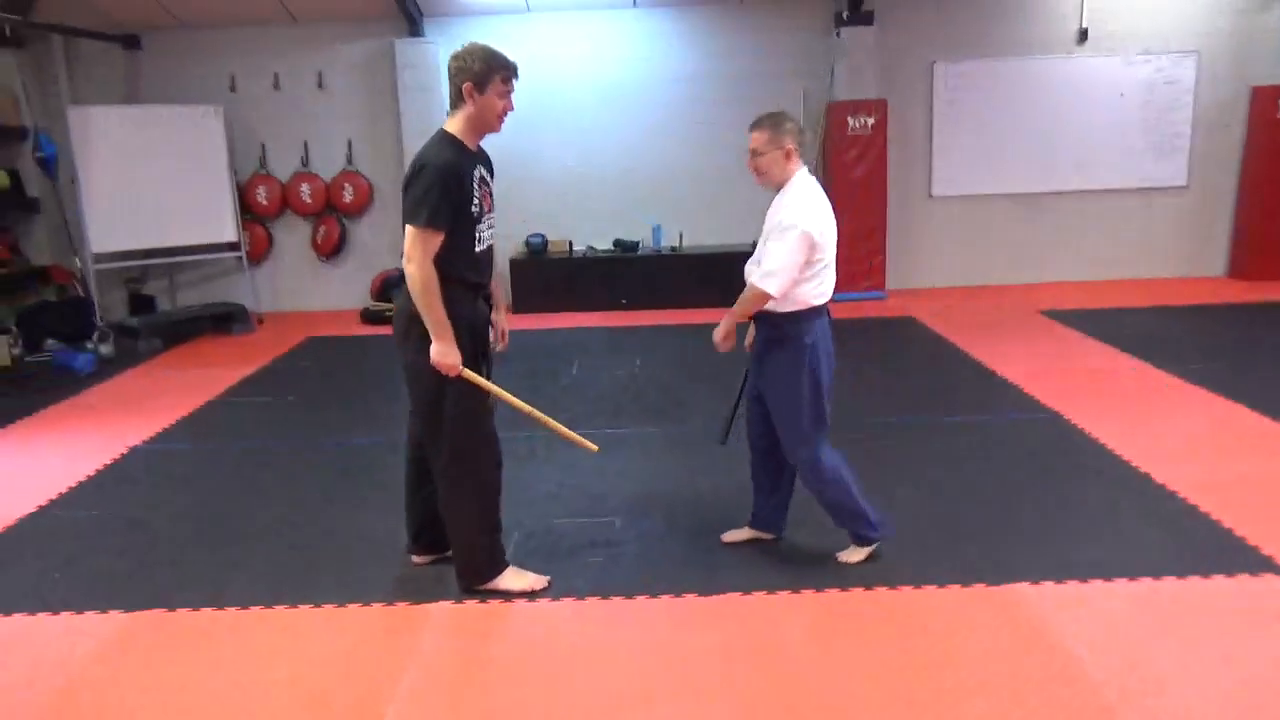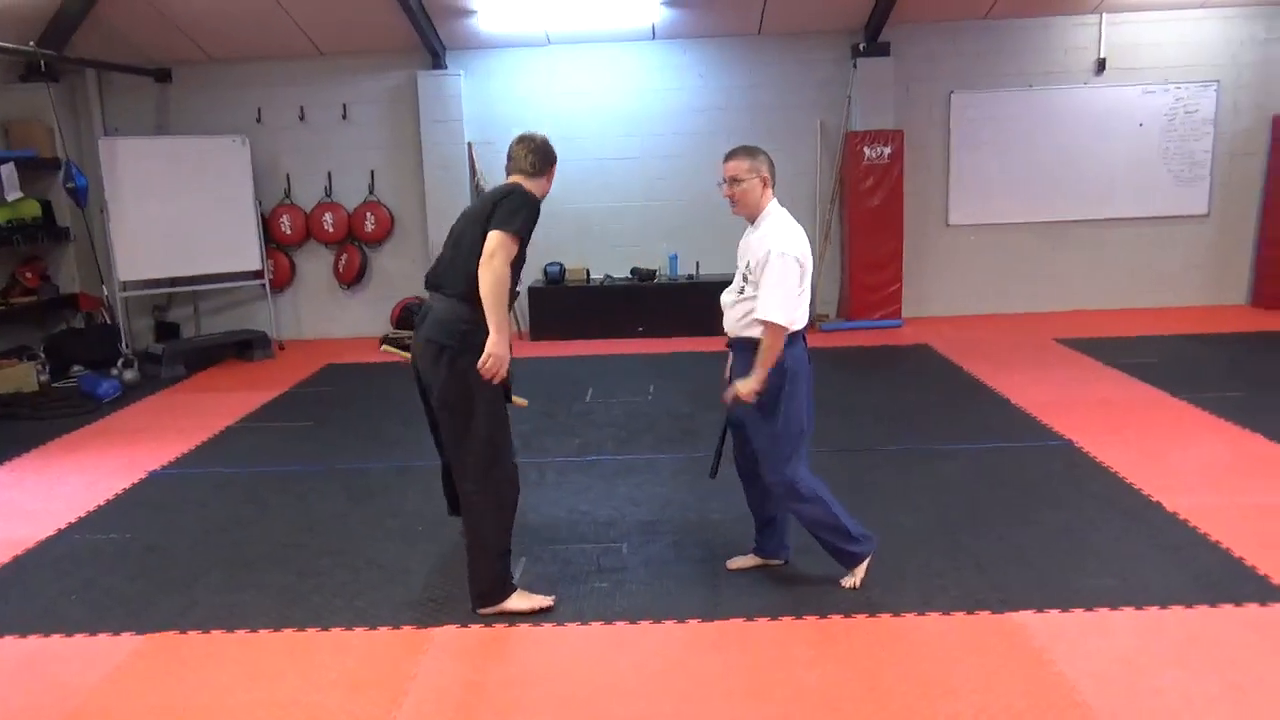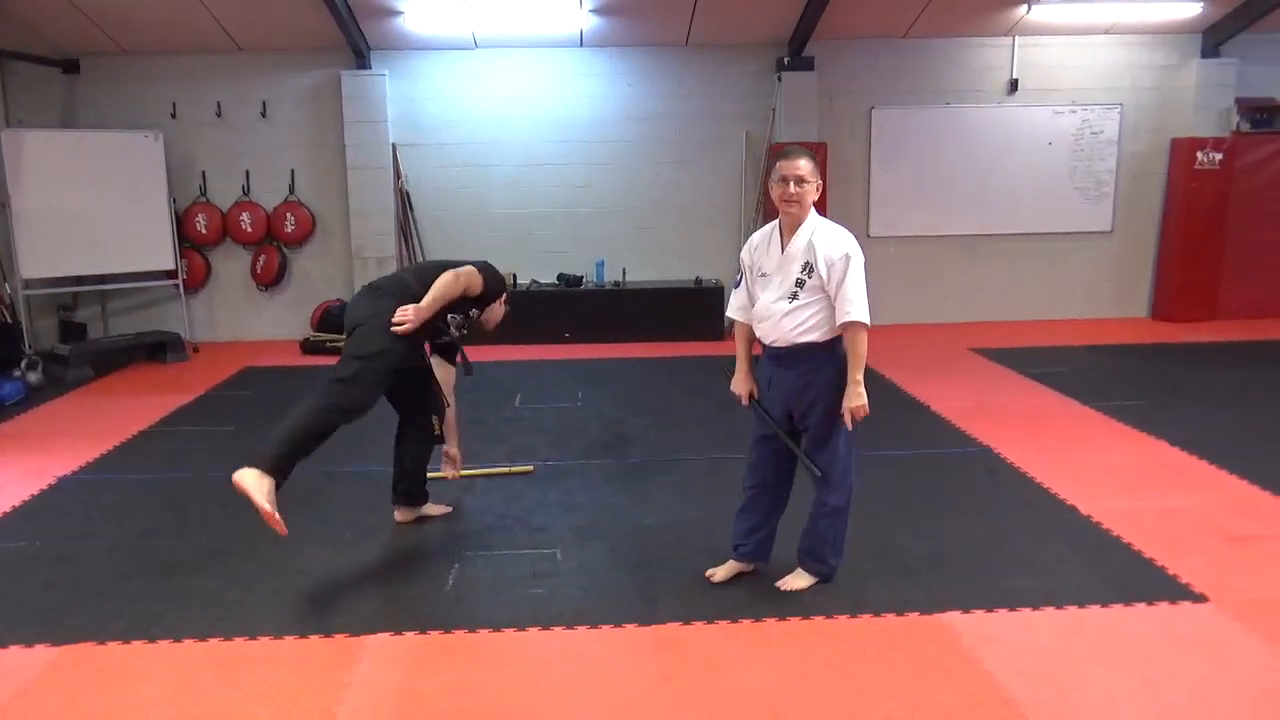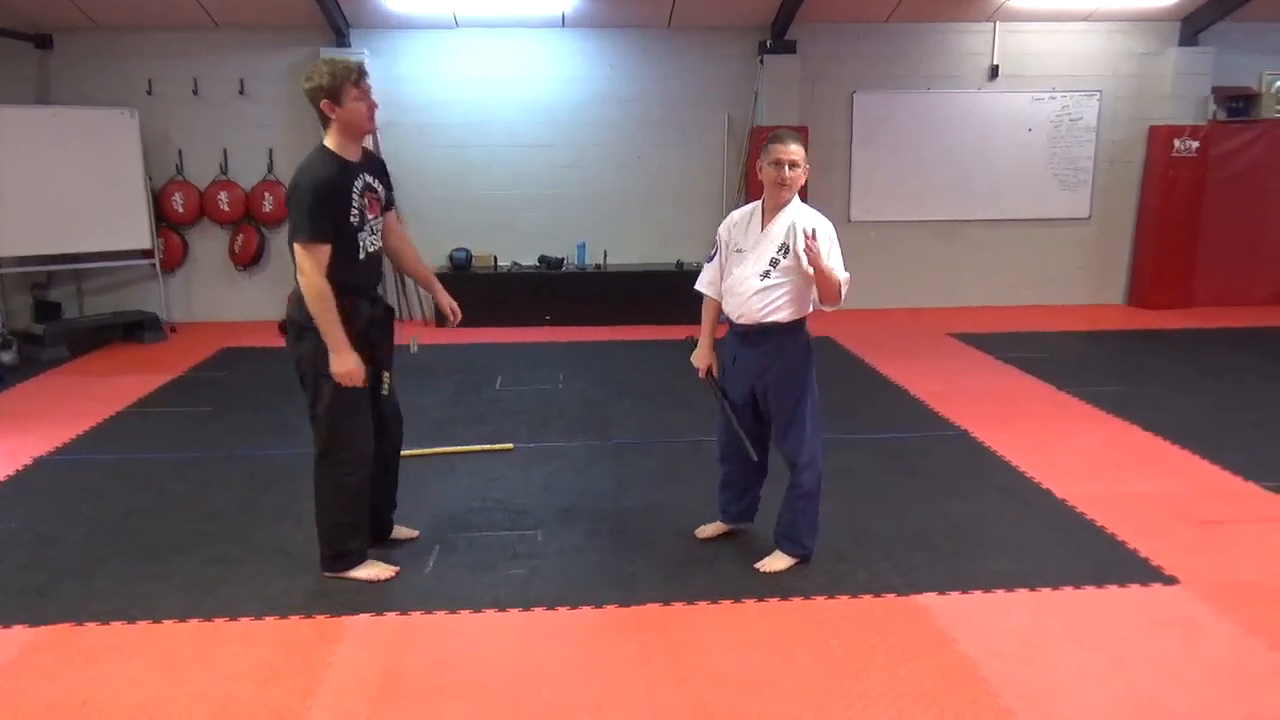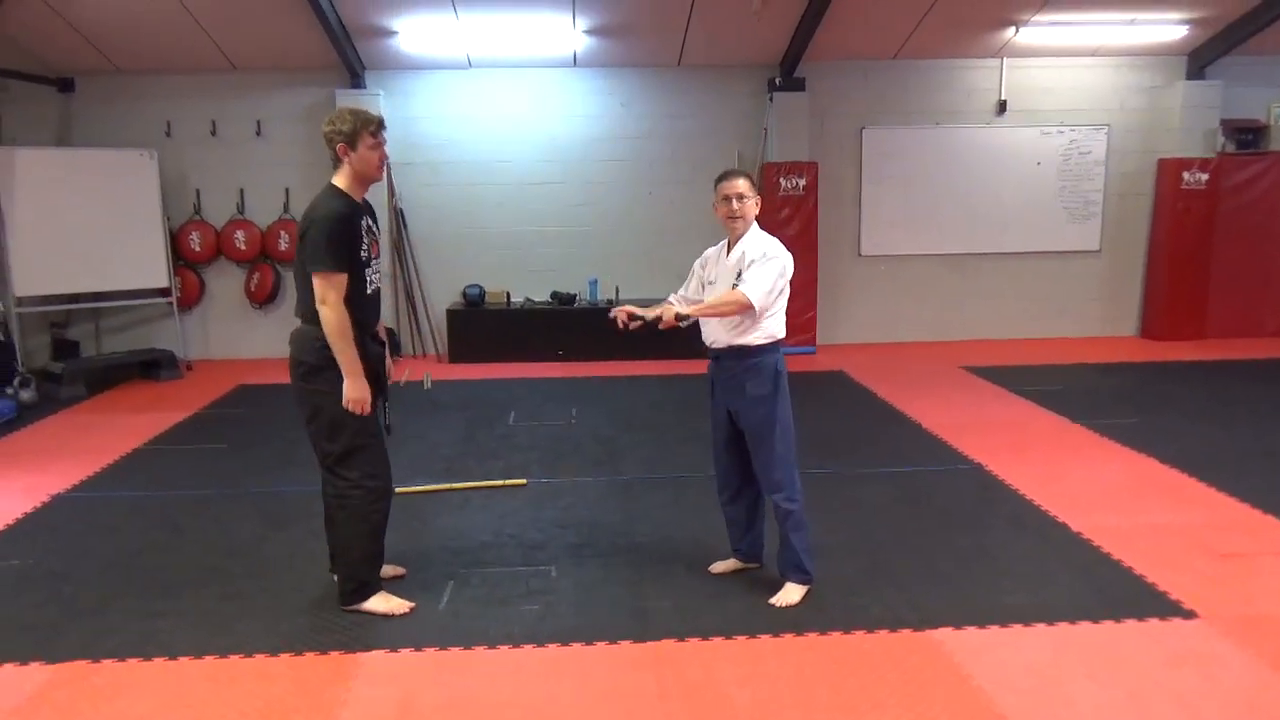
dt=1s
person 1, frame 1
left shoulder: (477, 159)
right shoulder: (439, 165)
right elbow: (417, 259)
left wrist: (495, 308)
right wrist: (440, 339)
left hip: (462, 316)
right hip: (437, 322)
left knee: (434, 434)
right knee: (468, 444)
left ankle: (429, 540)
right ankle: (483, 565)
person 1, frame 2
left shoulder: (490, 203)
right shoulder: (523, 202)
right elbow: (494, 259)
right wrist: (499, 336)
left hip: (433, 336)
right hip: (458, 340)
left knee: (462, 440)
right knee: (492, 463)
left ankle: (465, 504)
right ankle: (493, 590)
person 1, frame 3
left shoulder: (454, 324)
right shoulder: (490, 282)
left elbow: (440, 391)
right elbow: (458, 279)
left wrist: (449, 443)
right wrist: (424, 311)
left hip: (387, 326)
right hip: (377, 316)
left knee: (427, 406)
right knee: (346, 394)
left ankle: (410, 501)
right ankle: (262, 472)
person 1, frame 4
left shoulder: (371, 165)
right shoulder: (316, 180)
left elbow: (392, 235)
right elbow: (309, 273)
left wrist: (435, 288)
right wrist: (337, 349)
left hip: (367, 315)
right hip: (329, 325)
left knee: (384, 427)
right knee: (344, 441)
left ankle: (376, 524)
right ankle: (342, 556)
person 1, frame 5
left shoulder: (360, 209)
right shoulder: (329, 215)
right elbow: (328, 303)
left wrist: (379, 350)
right wrist: (352, 375)
left hip: (353, 355)
right hip: (329, 362)
left knee: (351, 465)
right knee: (363, 472)
left ankle: (356, 561)
right ankle: (358, 588)
person 2, frame 1
left shoulder: (799, 209)
right shoulder: (791, 198)
left elbow: (764, 284)
left wrist: (728, 324)
right wrist: (757, 325)
left hip: (798, 338)
right hip: (779, 332)
left knee: (805, 446)
right knee: (764, 433)
left ankle: (867, 532)
right ankle: (766, 521)
person 2, frame 2
left shoulder: (781, 237)
right shoulder: (753, 234)
left elbow: (779, 318)
left wrist: (756, 377)
right wrist: (737, 361)
left hip: (776, 364)
right hip: (752, 359)
left knee: (784, 471)
right knee: (751, 463)
left ankle: (855, 548)
right ankle: (770, 548)
person 2, frame 3
left shoulder: (836, 244)
right shoulder: (758, 244)
left elbow: (854, 320)
right elbow: (744, 312)
left wrist: (855, 384)
right wrist: (742, 370)
left hip: (820, 368)
right hip: (773, 367)
left knee: (830, 472)
right knee: (764, 466)
left ankle: (816, 562)
right ankle: (746, 553)
person 2, frame 4
left shoulder: (812, 226)
right shoulder: (735, 223)
left elbow: (834, 297)
right elbow: (713, 284)
left wrist: (817, 265)
right wrist: (705, 344)
left hip: (784, 347)
right hip: (737, 344)
left knee: (799, 448)
right knee: (735, 440)
left ankle: (795, 543)
right ankle: (734, 515)
person 2, frame 5
left shoulder: (769, 251)
right shoulder: (711, 256)
left elbow: (745, 302)
right elbow: (679, 305)
left wrist: (687, 309)
right wrist: (640, 314)
left hip: (759, 369)
right hip: (722, 369)
left knee: (777, 473)
right knee: (731, 469)
left ankle: (798, 573)
right ankle: (746, 551)
